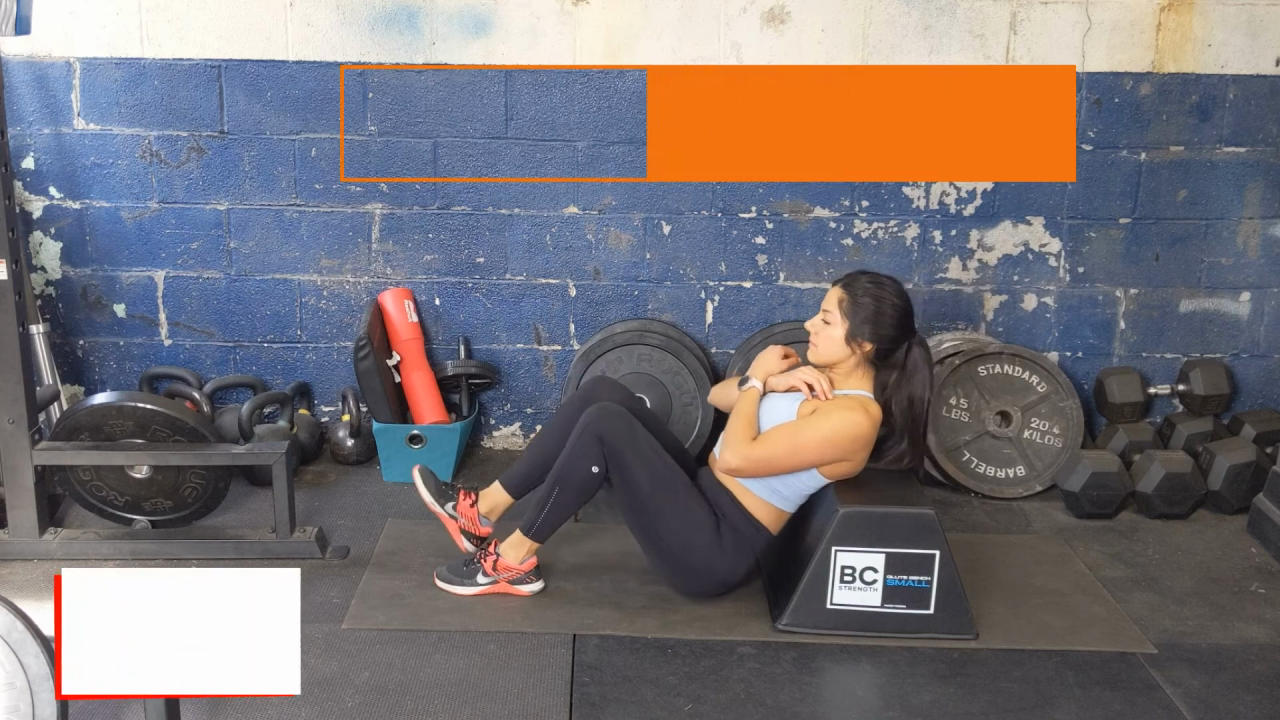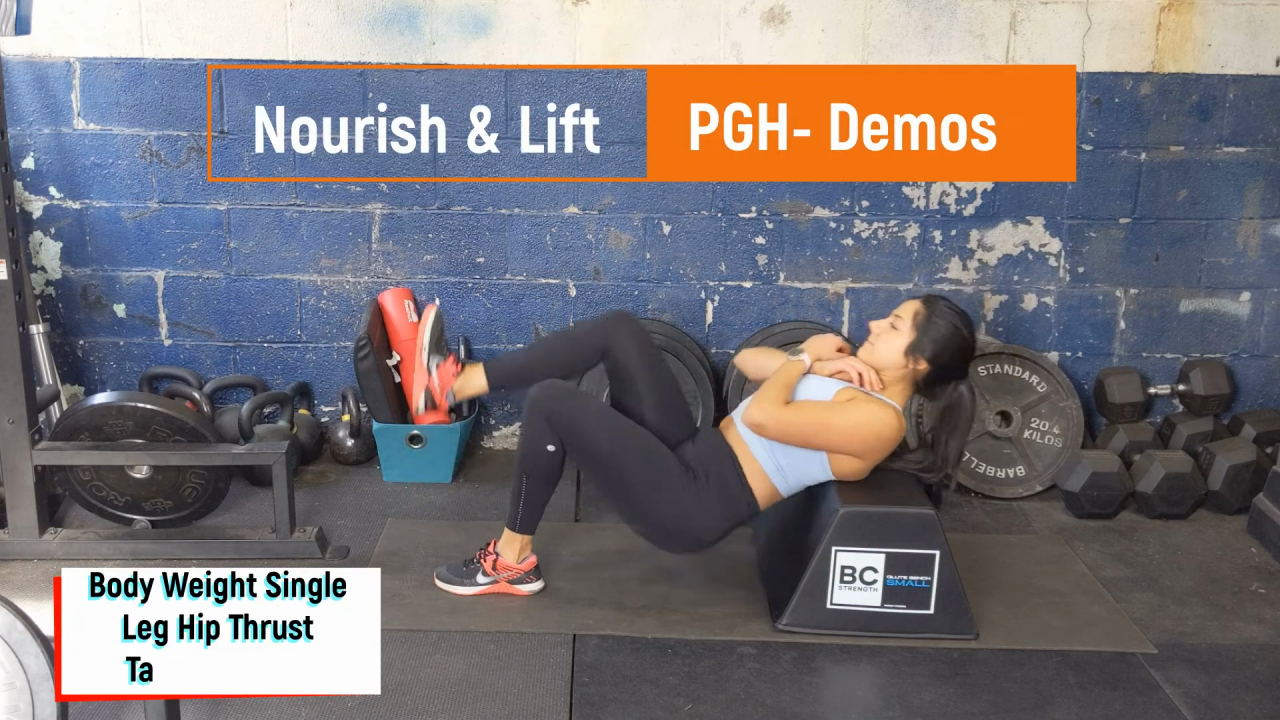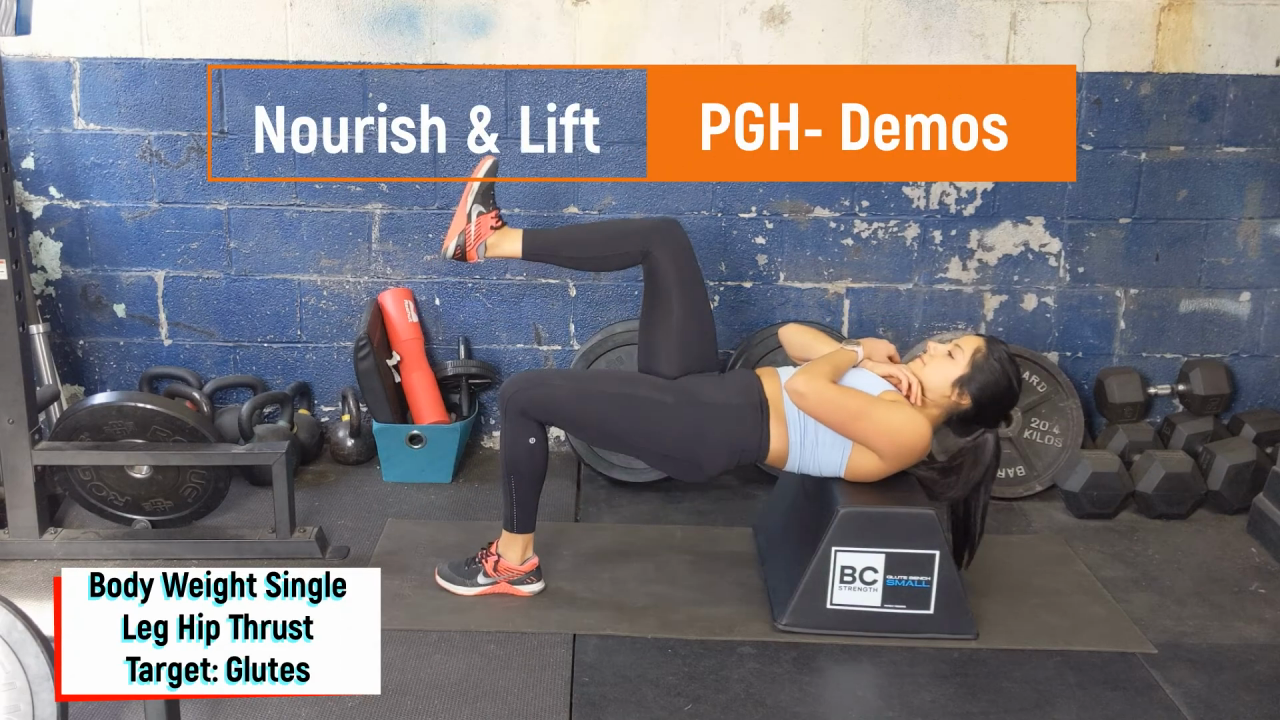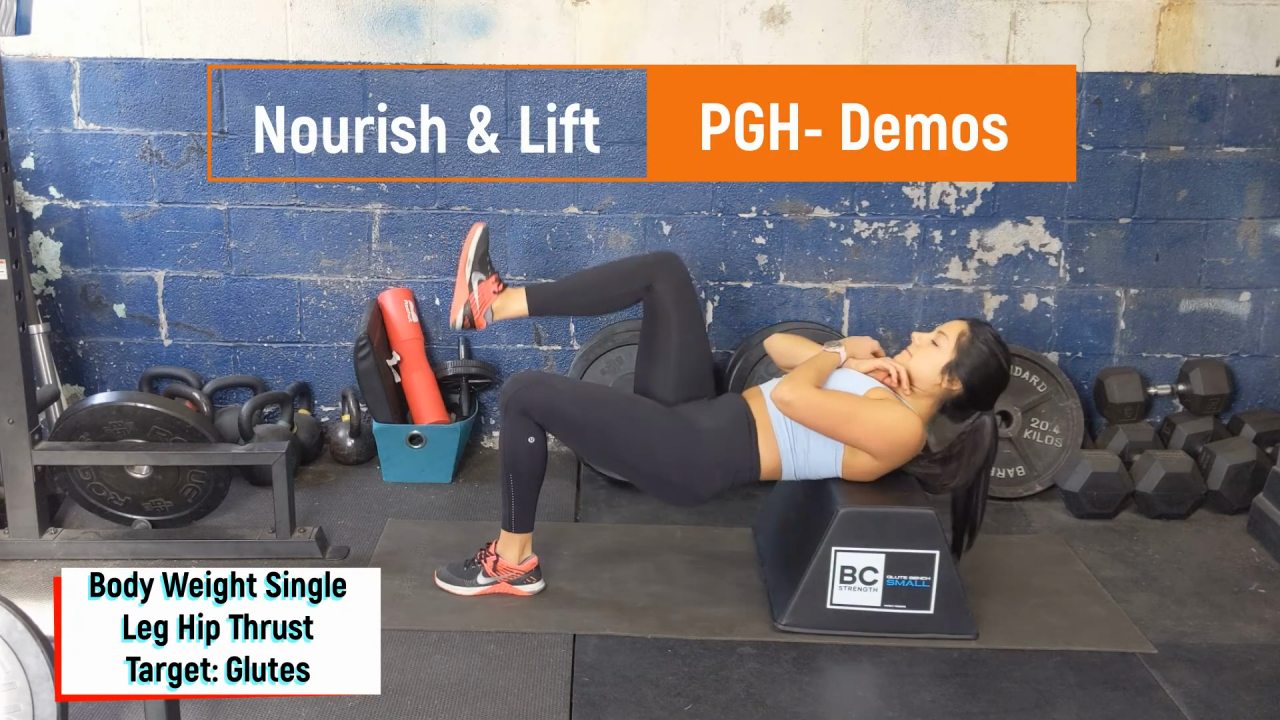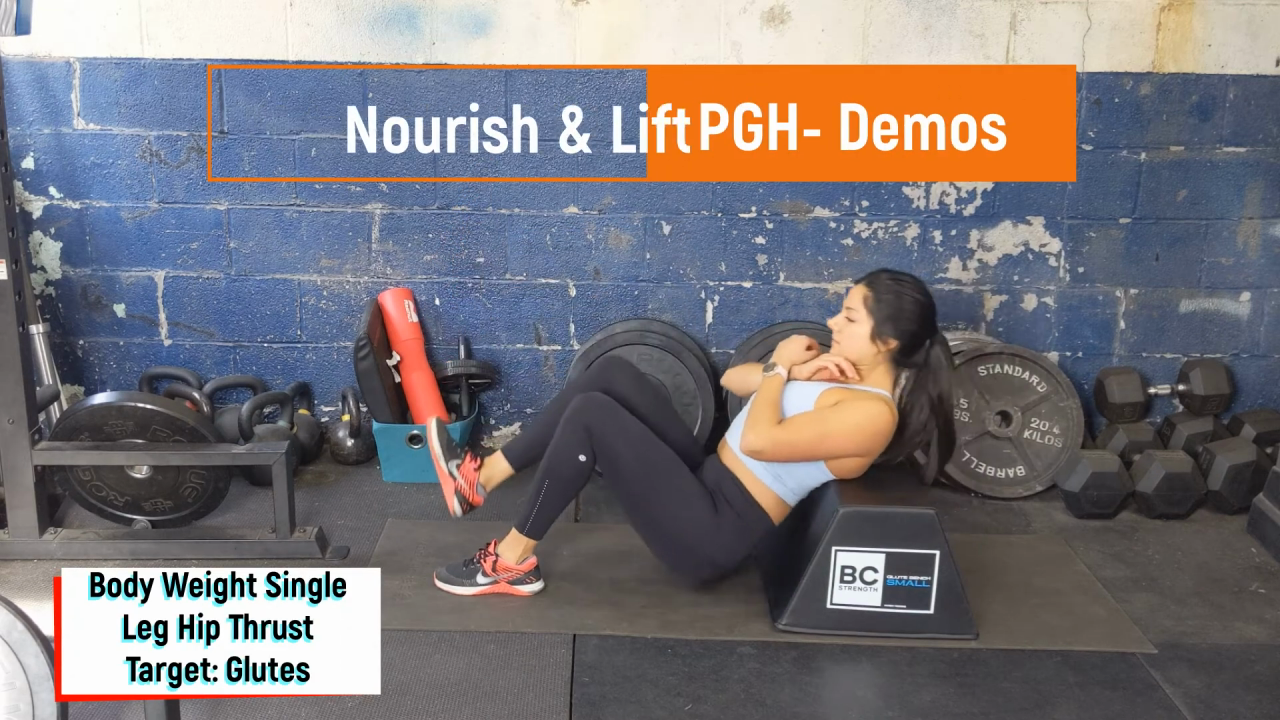
dt=1s
person 1, frame 1
left shoulder: (854, 417)
right shoulder: (827, 378)
left elbow: (737, 456)
right elbow: (717, 397)
left wrist: (757, 380)
right wrist: (773, 382)
left hip: (714, 549)
right hip: (702, 496)
left knee: (605, 423)
right knee: (602, 392)
left ankle: (514, 560)
right ankle: (481, 511)
person 1, frame 2
left shoulder: (878, 421)
right shoulder: (864, 375)
left elbow: (762, 415)
right elbow: (746, 359)
left wrist: (804, 359)
right wrist: (810, 358)
left hip: (691, 502)
right hip: (688, 456)
left knee: (551, 400)
right knee: (617, 327)
left ankle: (513, 562)
right ankle: (457, 379)
person 1, frame 3
left shoulder: (909, 432)
right shoulder: (896, 395)
left elbow: (805, 387)
right elbow: (790, 335)
left wrist: (855, 353)
right wrist: (861, 355)
left hip: (703, 430)
right hip: (702, 391)
left knee: (523, 394)
right knee: (663, 237)
left ankle: (514, 562)
right ankle: (492, 241)
person 1, frame 4
left shoulder: (901, 427)
right shoulder: (886, 389)
left elbow: (790, 395)
right elbow: (776, 344)
left wrist: (838, 354)
right wrist: (845, 355)
left hip: (694, 455)
right hip: (696, 417)
left knee: (525, 394)
right knee: (664, 269)
left ankle: (512, 562)
right ankle: (496, 305)
person 1, frame 5
left shoulder: (871, 413)
right shoulder: (844, 372)
left elbow: (758, 439)
right elbow: (731, 380)
left wrist: (780, 368)
right wrist: (792, 371)
left hip: (714, 534)
right hip: (707, 483)
left knee: (592, 412)
right knee: (611, 374)
left ankle: (512, 562)
right ankle: (480, 478)
